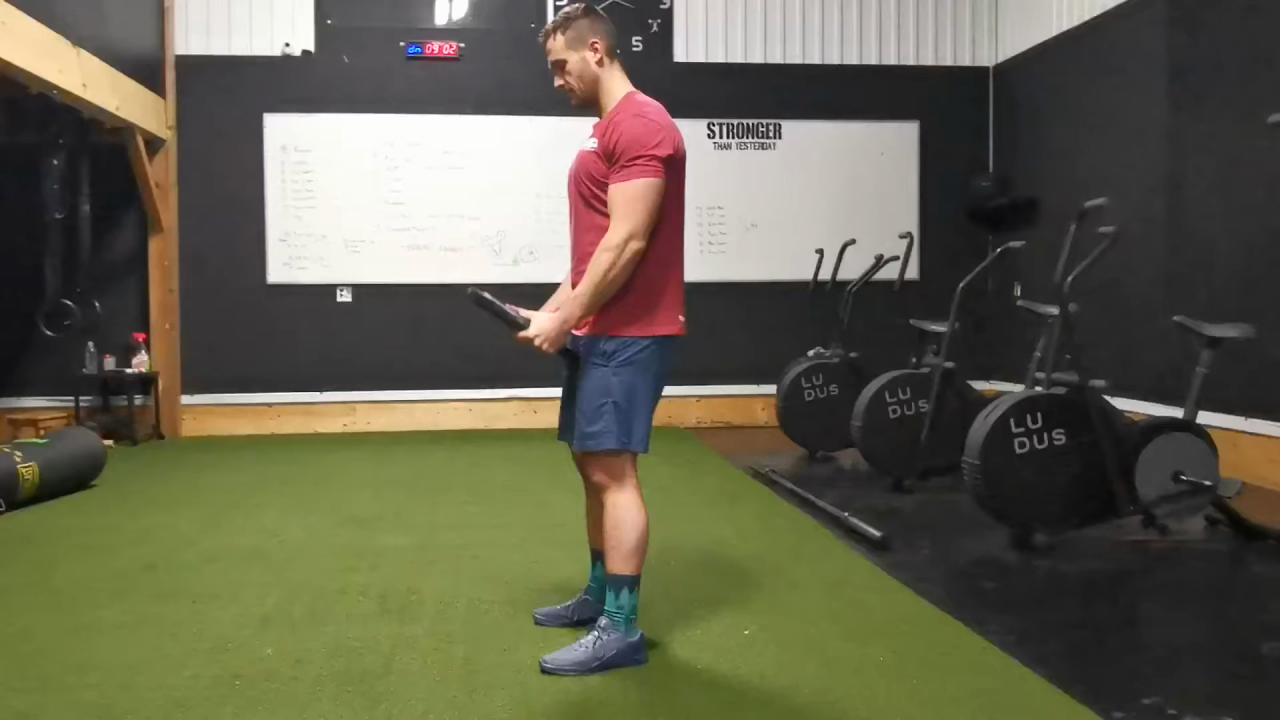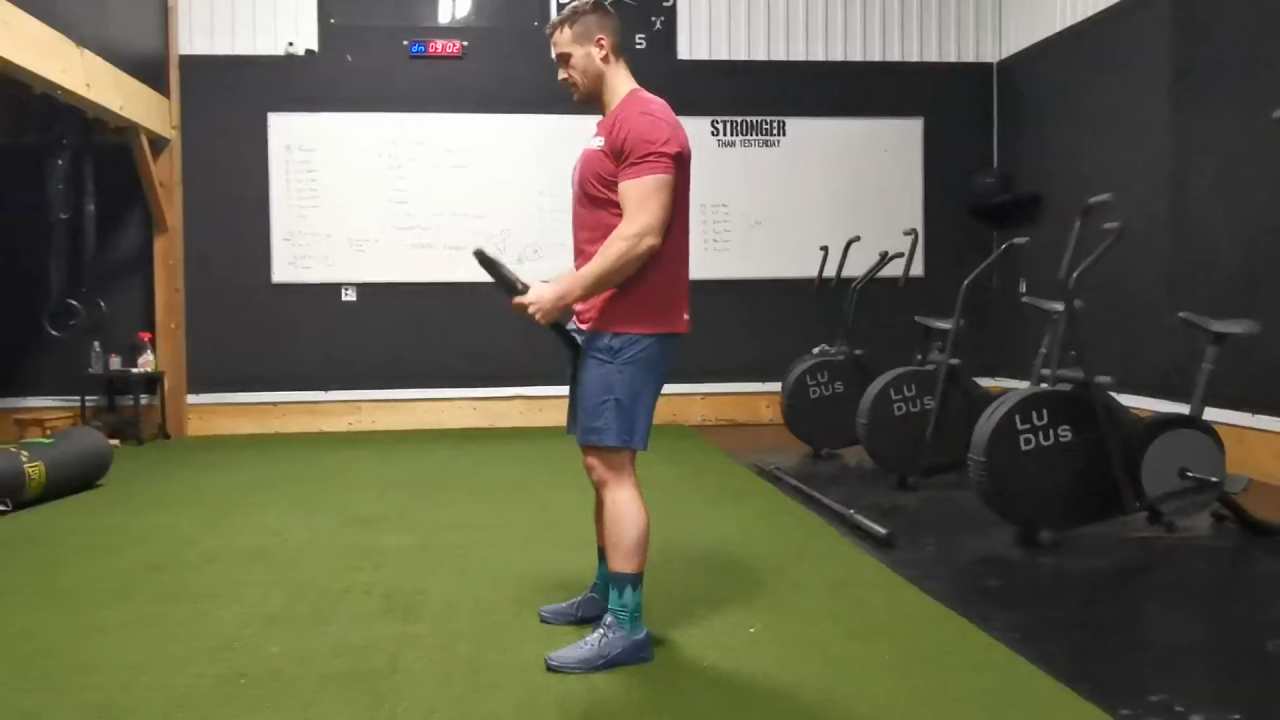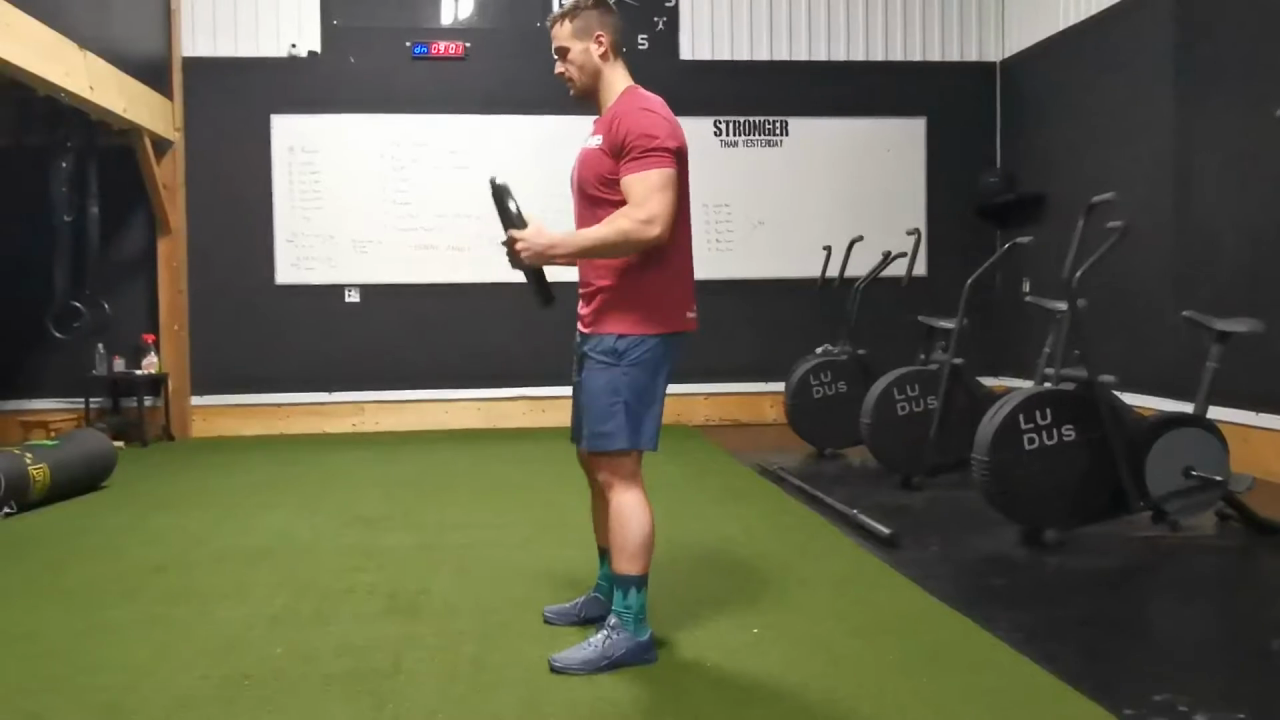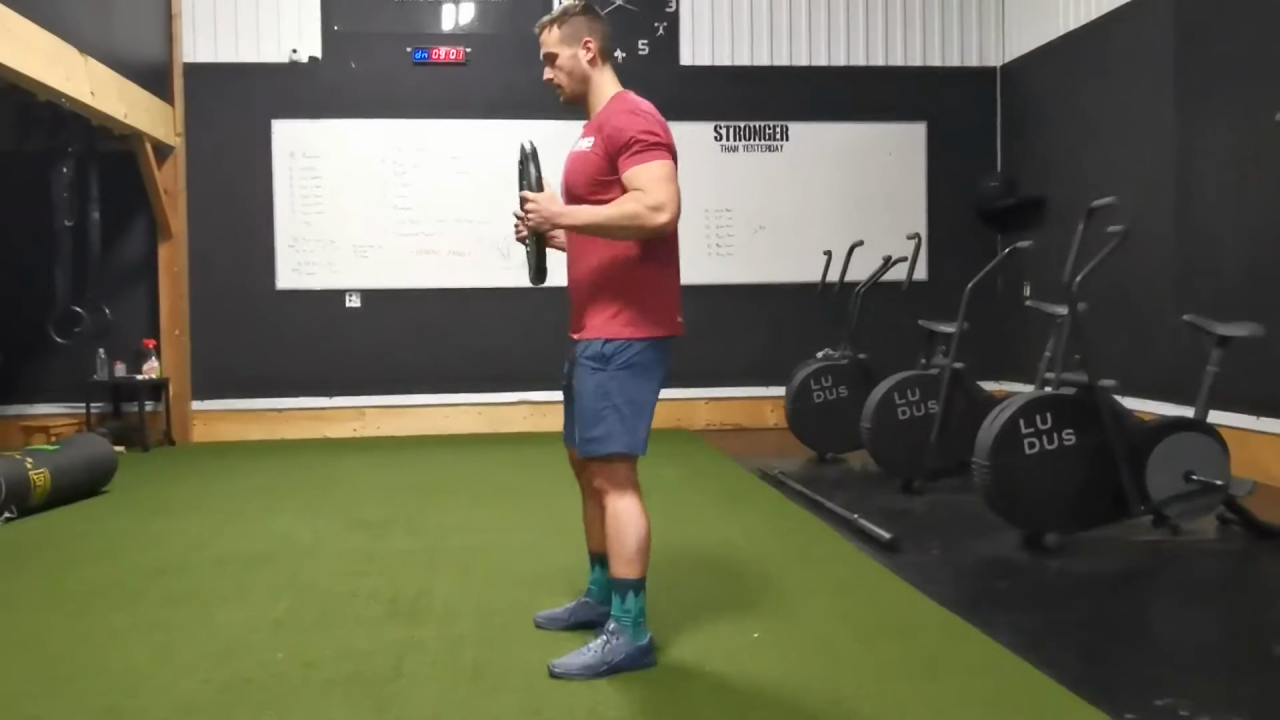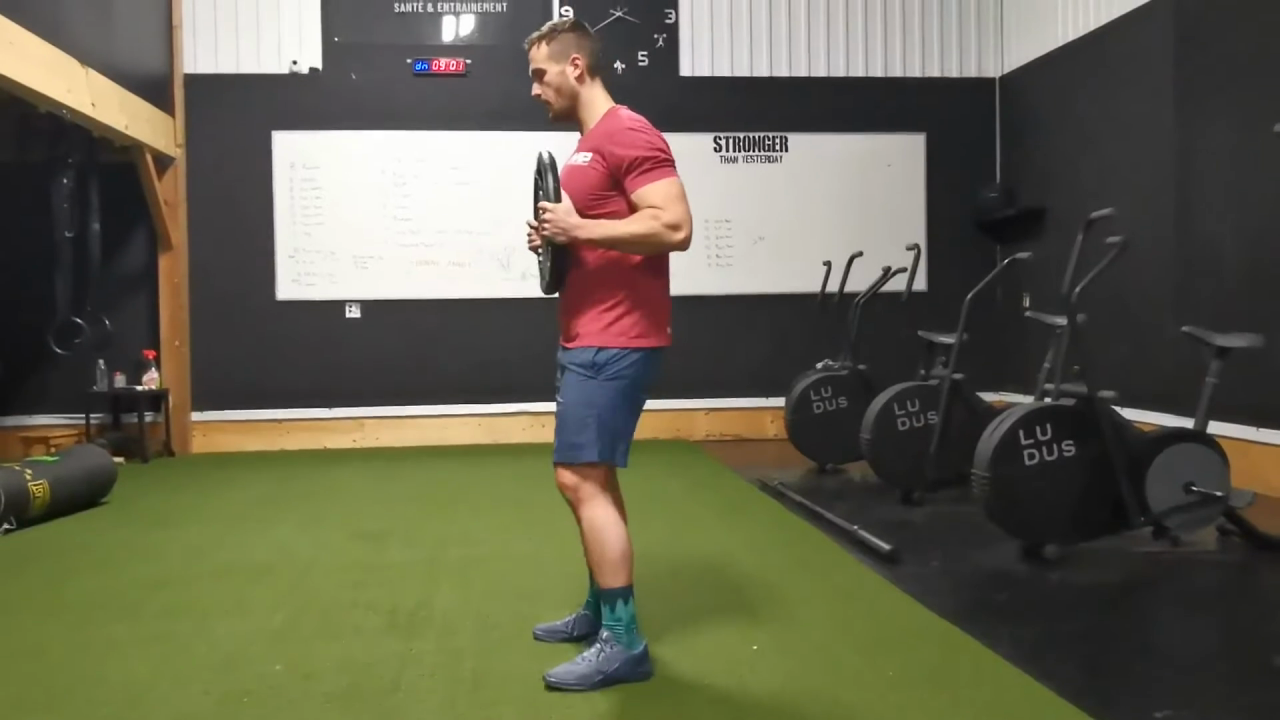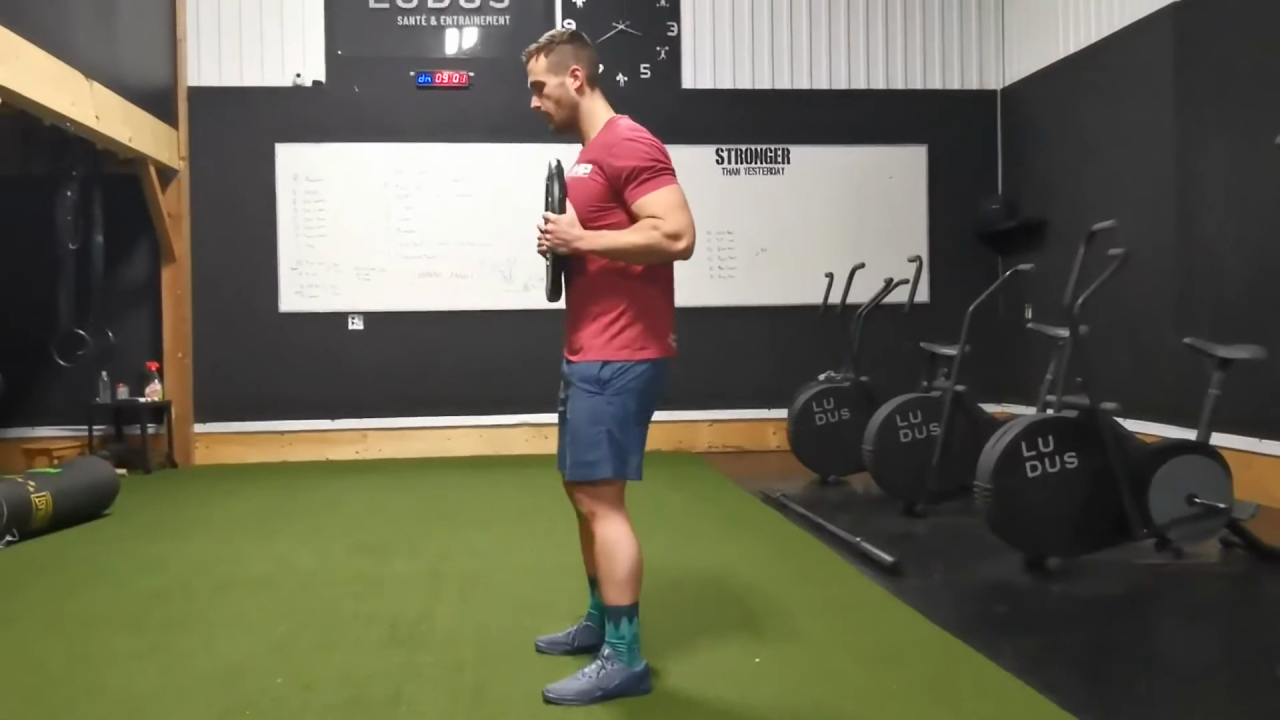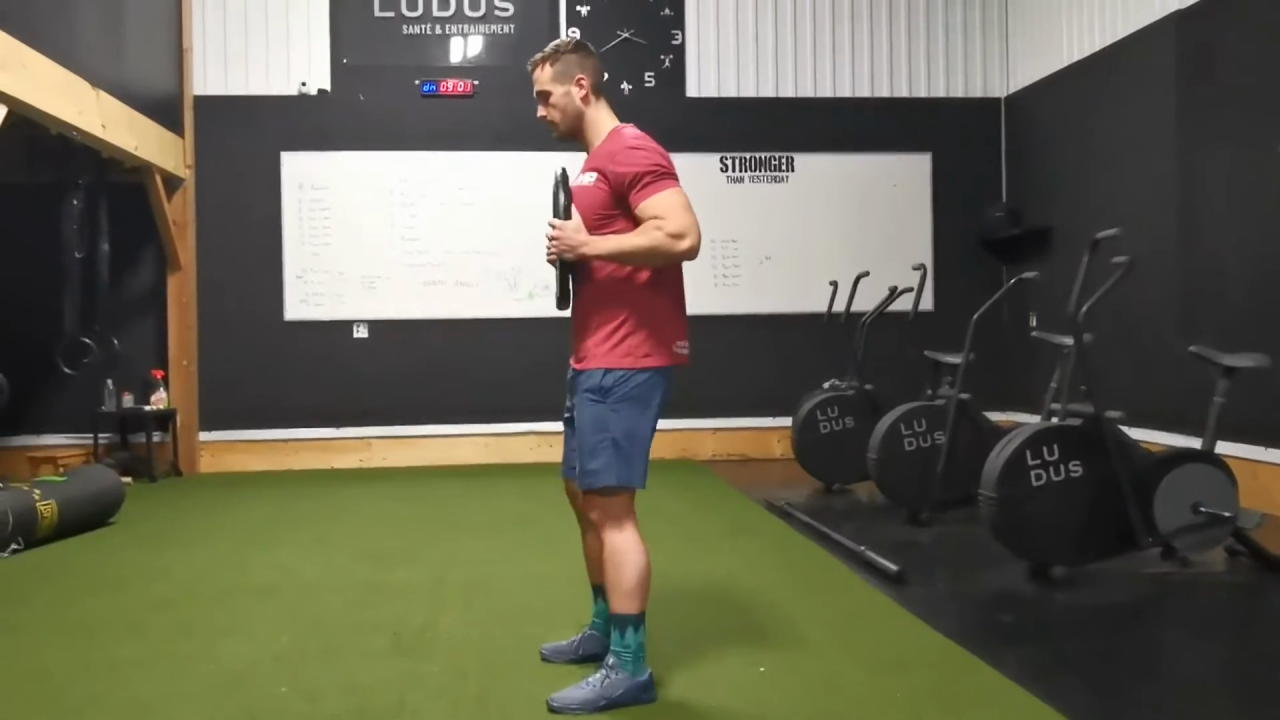
dt=0.2s
person 1, frame 1
left shoulder: (638, 125)
right shoulder: (609, 128)
left elbow: (627, 242)
left wrist: (564, 318)
right wrist: (560, 304)
left hip: (628, 331)
right hip: (601, 326)
left knee: (614, 470)
right knee: (591, 462)
left ankle: (620, 628)
right ankle: (600, 593)
person 1, frame 2
left shoulder: (644, 122)
right shoulder: (613, 126)
left elbow: (641, 236)
left wrist: (561, 294)
right wrist: (566, 290)
left hip: (630, 327)
right hip: (605, 323)
left knee: (611, 467)
right knee: (599, 462)
left ankle: (626, 626)
right ankle: (607, 591)
person 1, frame 3
left shoulder: (641, 118)
right shoulder: (608, 123)
left elbow: (649, 224)
left wrist: (556, 244)
right wrist: (558, 248)
left hip: (636, 327)
right hip: (605, 322)
left knee: (618, 470)
right knee: (597, 461)
left ankle: (630, 627)
right ankle: (610, 590)
person 1, frame 4
left shoulder: (631, 119)
right shoulder: (595, 130)
left elbow: (658, 211)
left wrist: (565, 215)
right wrist: (551, 230)
left hip: (627, 330)
right hip: (598, 326)
left knee: (613, 476)
right knee: (591, 469)
left ankle: (629, 631)
right ankle: (602, 596)
person 1, frame 5
left shoulder: (629, 136)
right shoulder: (586, 147)
left elbow: (674, 227)
left wrist: (582, 230)
right wrist: (558, 236)
left hip: (615, 340)
right hip: (585, 337)
left knee: (580, 479)
right knee: (589, 479)
left ankle: (623, 641)
right ankle: (598, 609)
person 1, frame 6
left shoulder: (628, 146)
right shoulder: (590, 155)
left elbow: (676, 236)
left wrist: (583, 240)
right wrist: (565, 242)
left hip: (620, 353)
right hip: (589, 350)
left knee: (602, 499)
right knee: (583, 488)
left ankle: (624, 658)
right ankle: (600, 619)
person 1, frame 7
left shoulder: (630, 152)
right shoulder: (595, 162)
left elbow: (681, 237)
left wrist: (587, 245)
right wrist: (572, 250)
left hip: (628, 359)
right hip: (598, 357)
left knee: (607, 507)
right knee: (588, 500)
right ankle: (606, 630)
